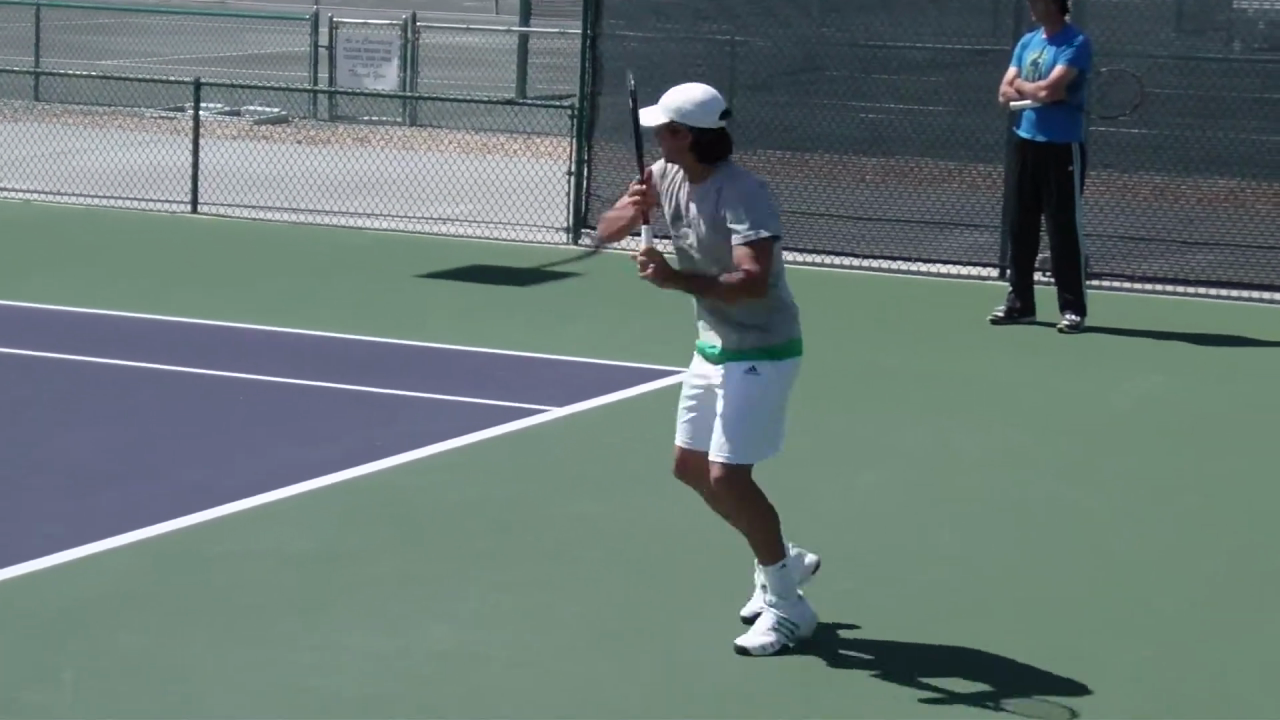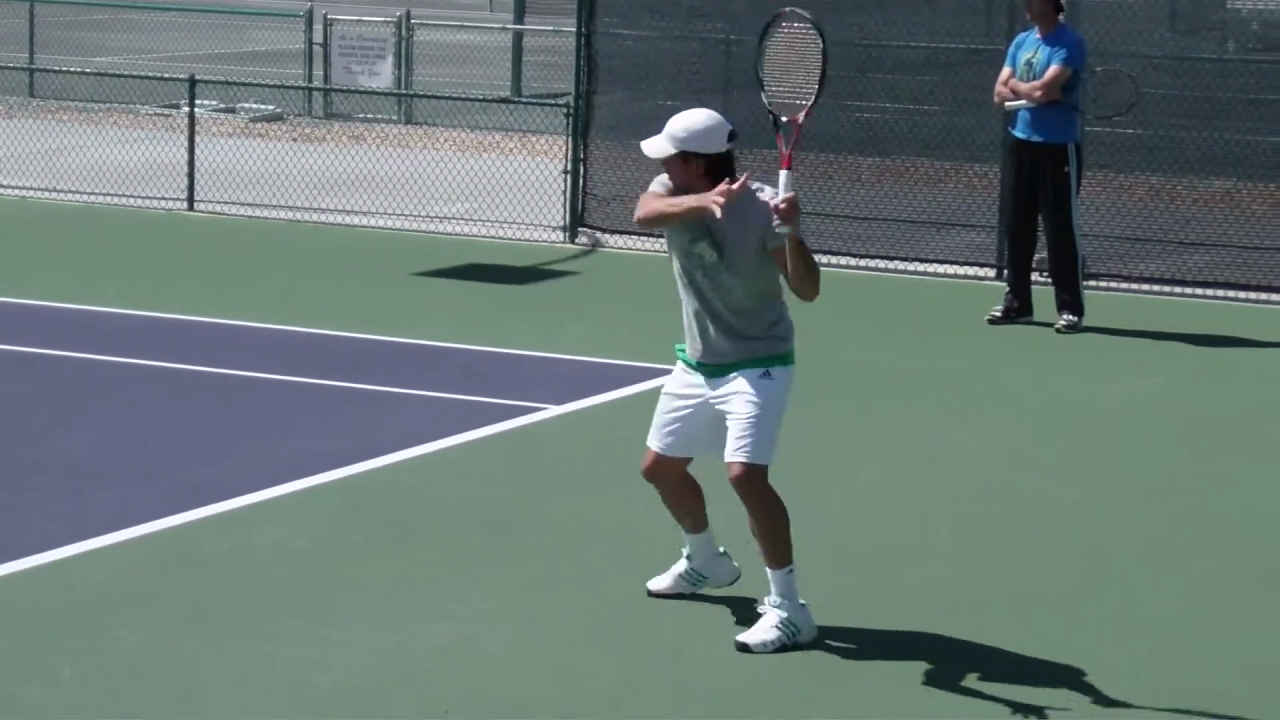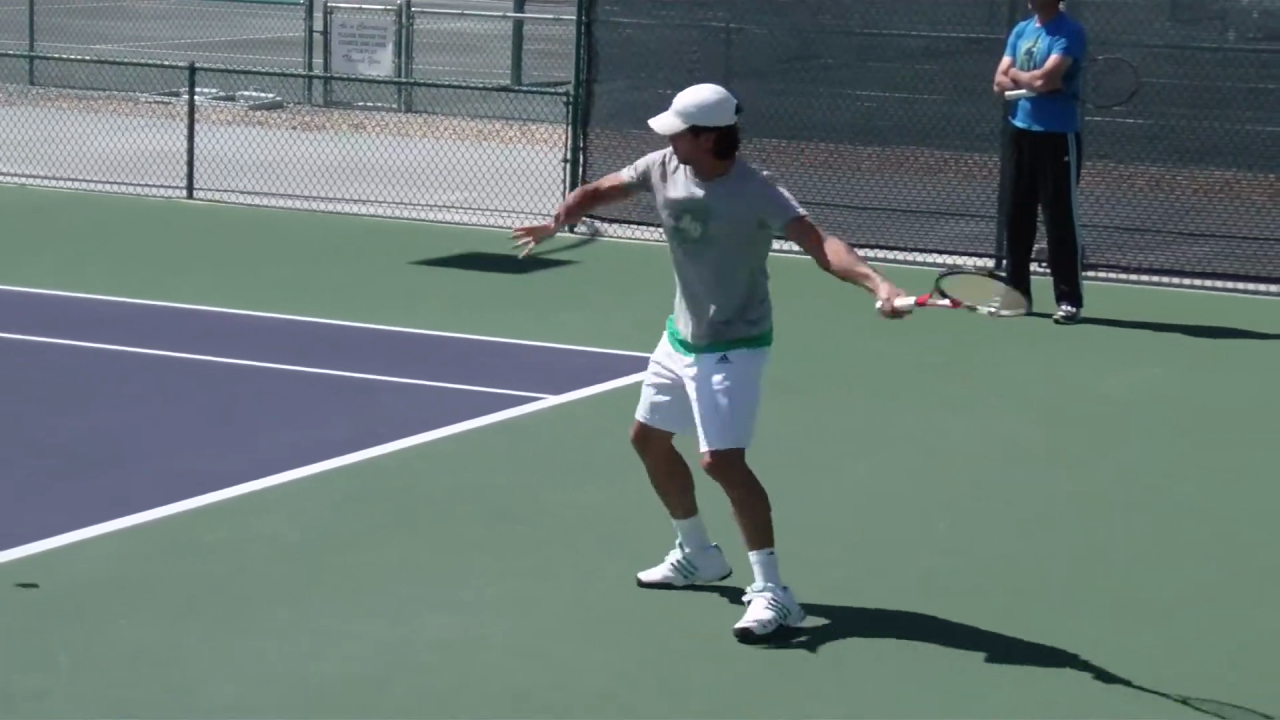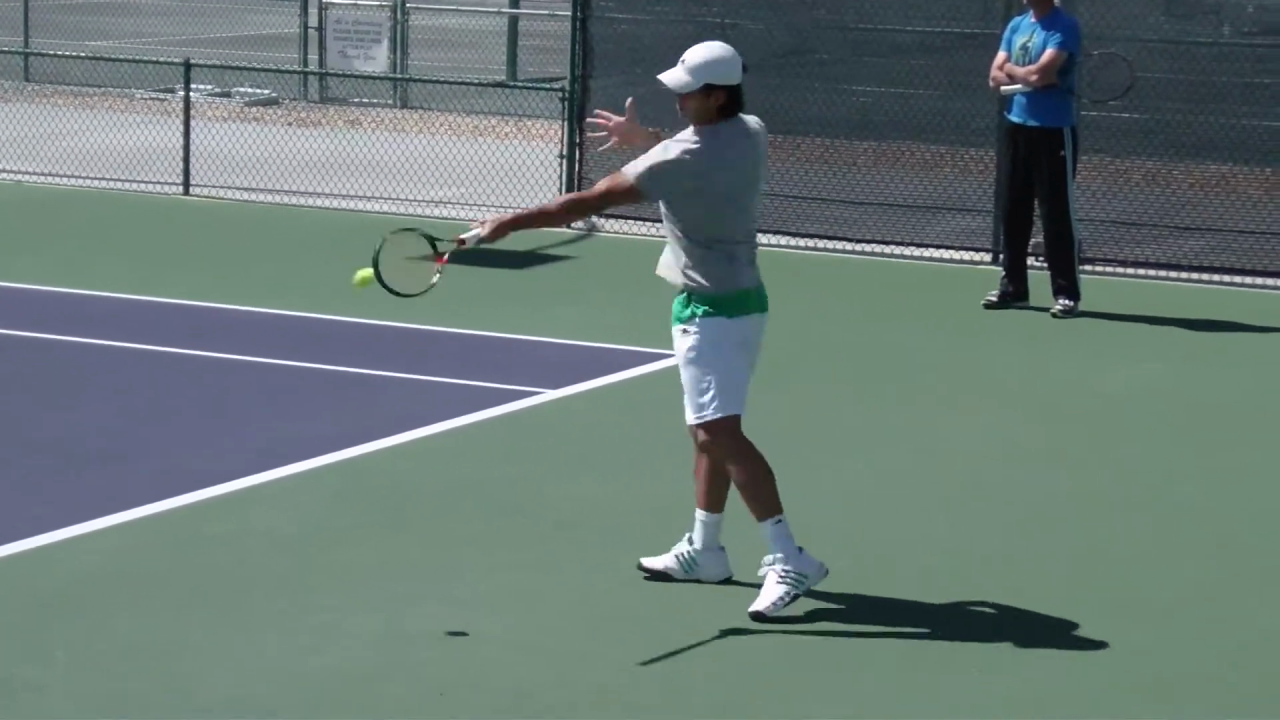
dt=0.2s
person 1, frame 1
left shoulder: (745, 193)
right shoulder: (666, 176)
left elbow: (755, 282)
right elbow: (607, 231)
left wrist: (681, 281)
right wrist: (629, 208)
left hip: (761, 354)
right hip: (716, 349)
left knee: (727, 477)
right knee: (690, 466)
left ankle: (786, 605)
right ankle: (786, 563)
person 1, frame 2
left shoulder: (766, 208)
right shoulder: (675, 190)
left elbow: (807, 289)
right elbow: (644, 213)
left wrist: (792, 235)
right wrist: (705, 201)
left hip: (758, 366)
right hip: (696, 362)
left knee: (746, 475)
right knee: (658, 468)
left ankle: (788, 609)
right ankle: (703, 561)
person 1, frame 3
left shoulder: (759, 193)
right shoulder: (665, 166)
left elbow: (822, 244)
right elbow: (597, 190)
left wrist: (877, 282)
right wrist: (556, 220)
left hip: (732, 347)
right hip: (681, 338)
left knee: (722, 460)
right knee: (648, 439)
left ankle: (771, 592)
right ankle: (697, 553)
person 1, frame 4
left shoulder: (687, 156)
right shoulder: (751, 131)
left elbow: (596, 199)
left wrist: (514, 221)
right wrist: (634, 134)
left hip: (714, 310)
right hip: (740, 301)
left knee: (721, 435)
right knee: (711, 430)
left ankle: (788, 561)
right ankle: (704, 549)
person 2, frame 1
left shoulder: (1076, 43)
right shoulder: (1027, 41)
left elbow: (1048, 90)
right elbow: (1005, 93)
left wrist: (1022, 84)
right wrist: (1036, 92)
left hip: (1061, 148)
right hip: (1025, 143)
left knee: (1064, 230)
right knee: (1019, 226)
left ankle: (1073, 307)
right ankle: (1020, 301)
person 2, frame 2
left shoulder: (1070, 43)
right shoulder: (1021, 41)
left elbow: (1043, 89)
right elbow: (1000, 93)
left wrist: (1016, 84)
right wrist: (1030, 92)
left hip: (1057, 148)
right hip: (1021, 143)
left knee: (1061, 230)
right knee: (1016, 226)
left ankle: (1070, 308)
right ankle: (1016, 301)
person 2, frame 3
left shoulder: (1070, 32)
right shoulder: (1020, 30)
left elbow: (1043, 79)
right elbow: (1000, 82)
left wrist: (1015, 74)
right wrist: (1030, 82)
left hip: (1057, 137)
right hip: (1021, 132)
left knee: (1060, 220)
right knee: (1016, 216)
left ankle: (1069, 298)
right ankle: (1016, 290)
person 2, frame 4
left shoulder: (1064, 26)
left elbow: (1039, 74)
right elbow: (995, 76)
left wrist: (1011, 69)
right wrist: (1026, 76)
left hip: (1053, 132)
right hip: (1016, 127)
left knee: (1057, 214)
right knee: (1013, 211)
left ankle: (1066, 292)
right ankle: (1012, 286)
